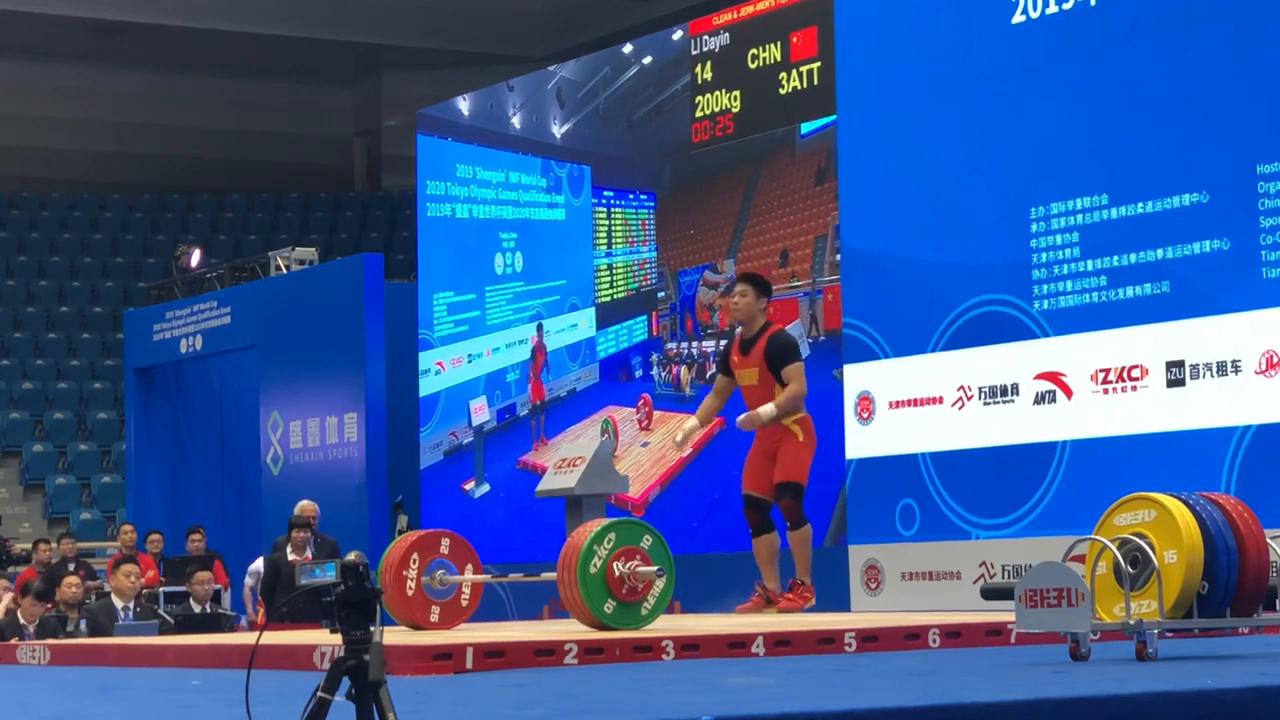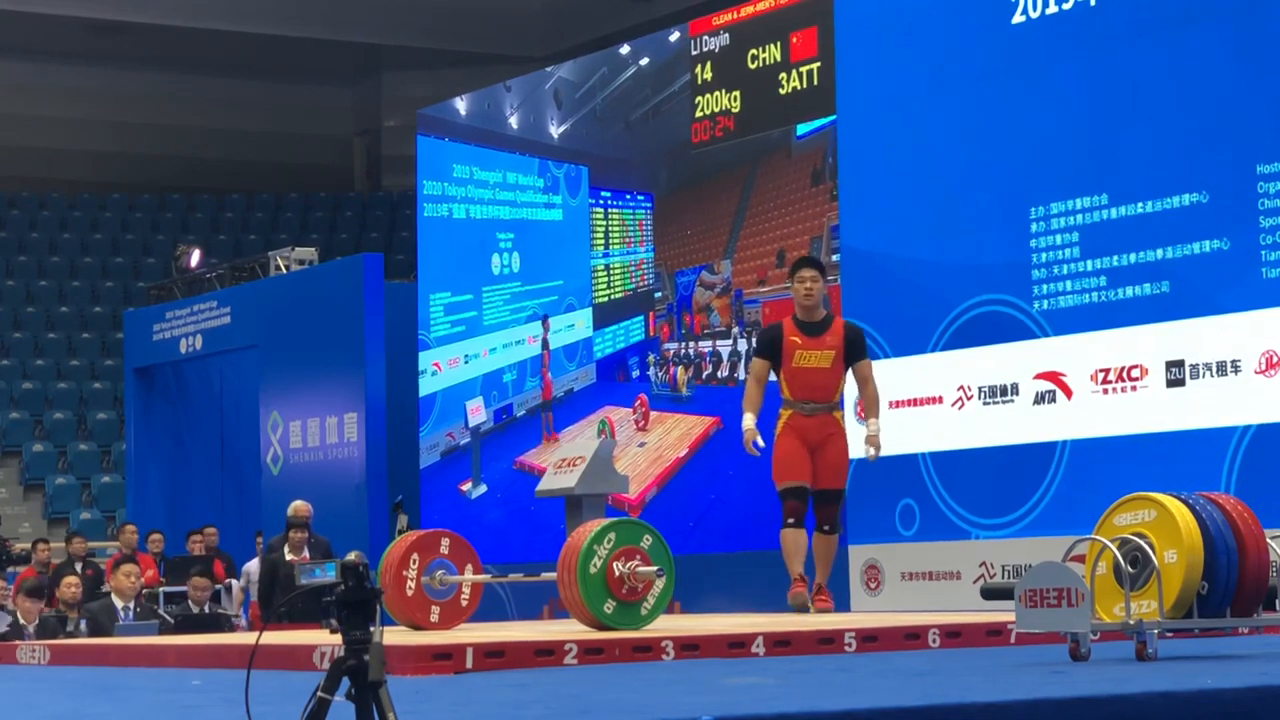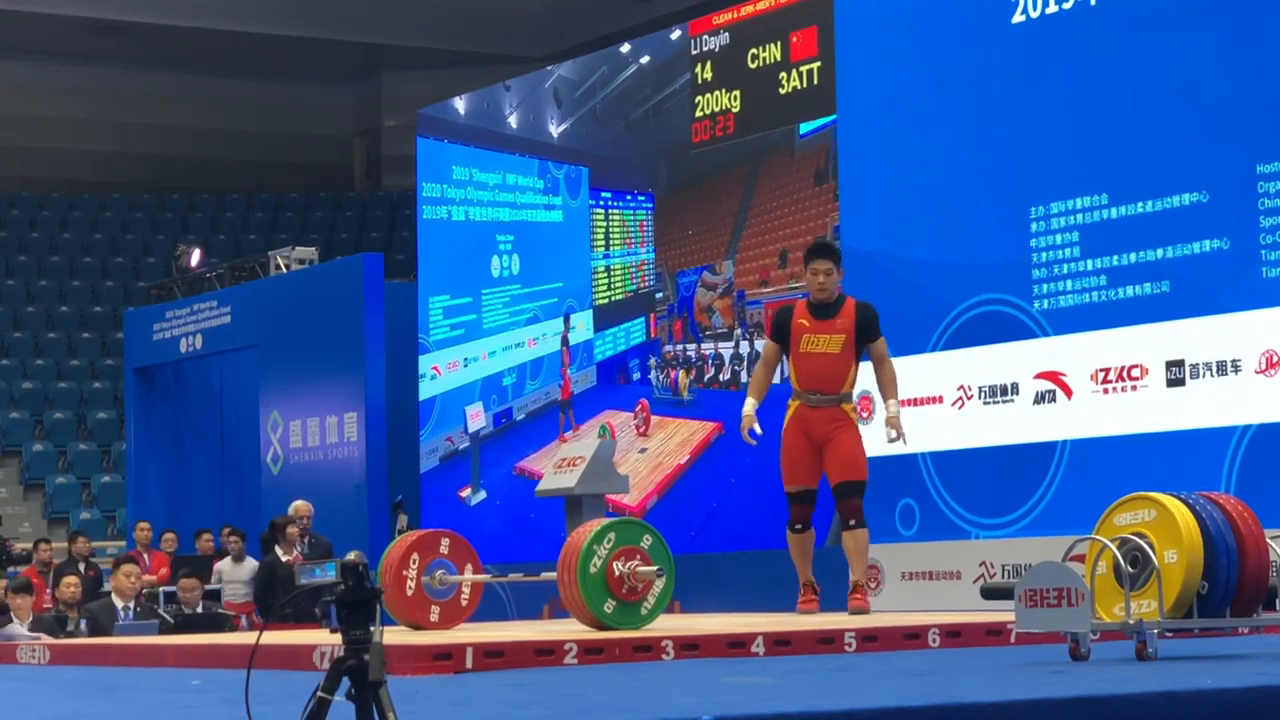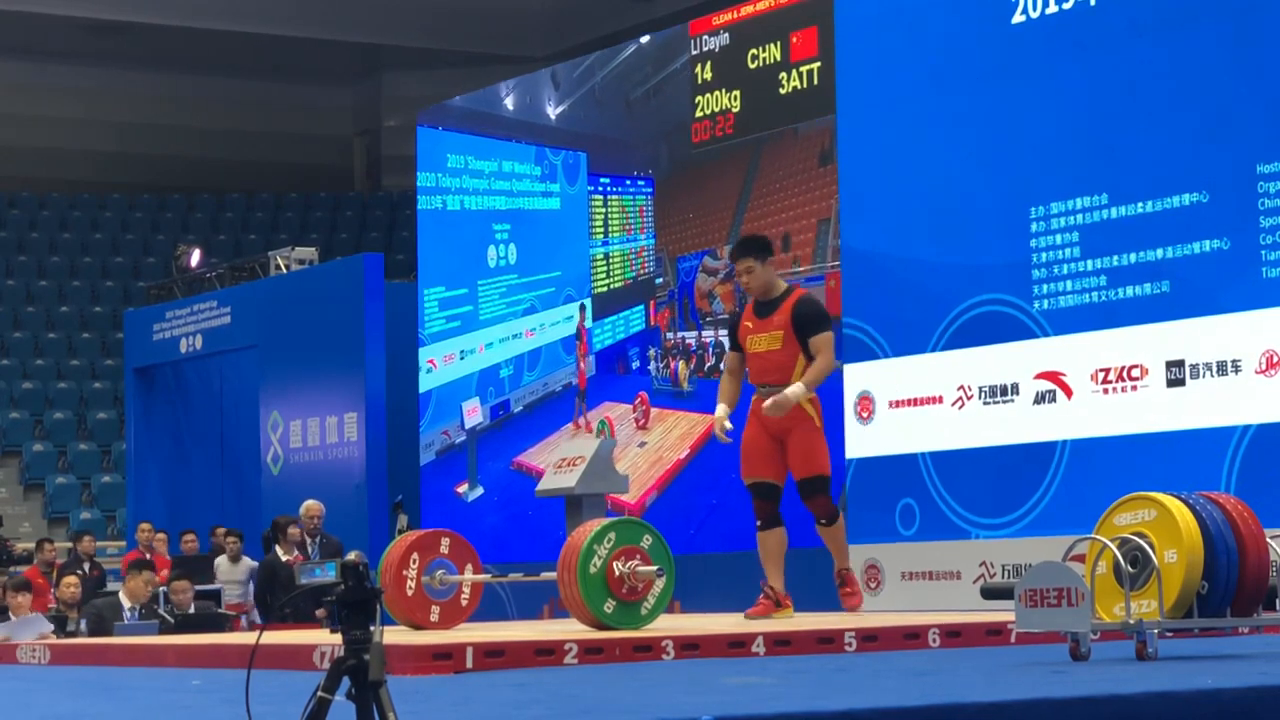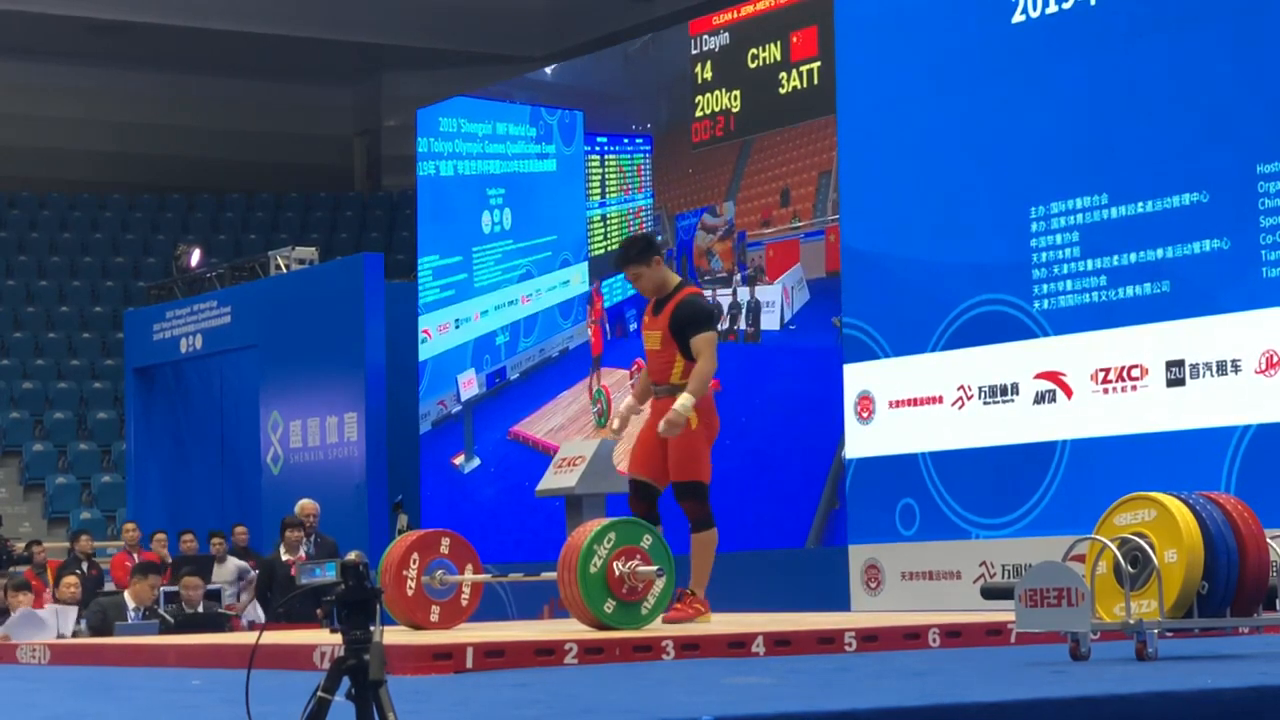
dt=1s
person 1, frame 1
left shoulder: (779, 341)
right shoulder: (732, 349)
left elbow: (798, 387)
right elbow: (718, 394)
left wrist: (766, 412)
right wrist: (692, 425)
left hip: (793, 430)
right hip: (764, 434)
left knee: (789, 503)
right knee: (754, 511)
left ankle: (803, 586)
right ankle: (771, 591)
person 1, frame 2
left shoulder: (848, 333)
right shoulder: (774, 334)
left elbow: (866, 383)
right elbow: (756, 380)
left wrist: (872, 427)
right wrist: (749, 422)
left hip: (831, 427)
right hip: (791, 426)
left knee: (828, 512)
right knee: (794, 507)
left ankle: (821, 587)
right ankle: (798, 583)
person 1, frame 3
left shoulder: (861, 314)
right shoulder: (787, 316)
left elbow: (882, 362)
right elbow: (766, 364)
left wrist: (892, 408)
right wrist: (750, 407)
left hip: (841, 418)
right hip: (800, 417)
left knee: (850, 503)
right knee: (799, 507)
left ankle: (857, 588)
right ankle: (808, 585)
person 1, frame 4
left shoulder: (805, 307)
right shoulder: (741, 318)
left elbow: (826, 359)
right elbow: (733, 372)
left wrist: (792, 393)
right wrist: (722, 409)
left hip: (800, 410)
right hip: (760, 412)
left knee: (817, 498)
right knee: (764, 504)
left ankle: (846, 574)
right ankle: (775, 593)
person 1, frame 5
left shoulder: (692, 305)
right shoulder: (653, 307)
left elbow: (707, 362)
left wrist: (683, 406)
right wrist: (630, 405)
left hip: (689, 413)
right hip: (660, 412)
left knee: (694, 503)
right knee: (640, 498)
left ankle: (696, 596)
